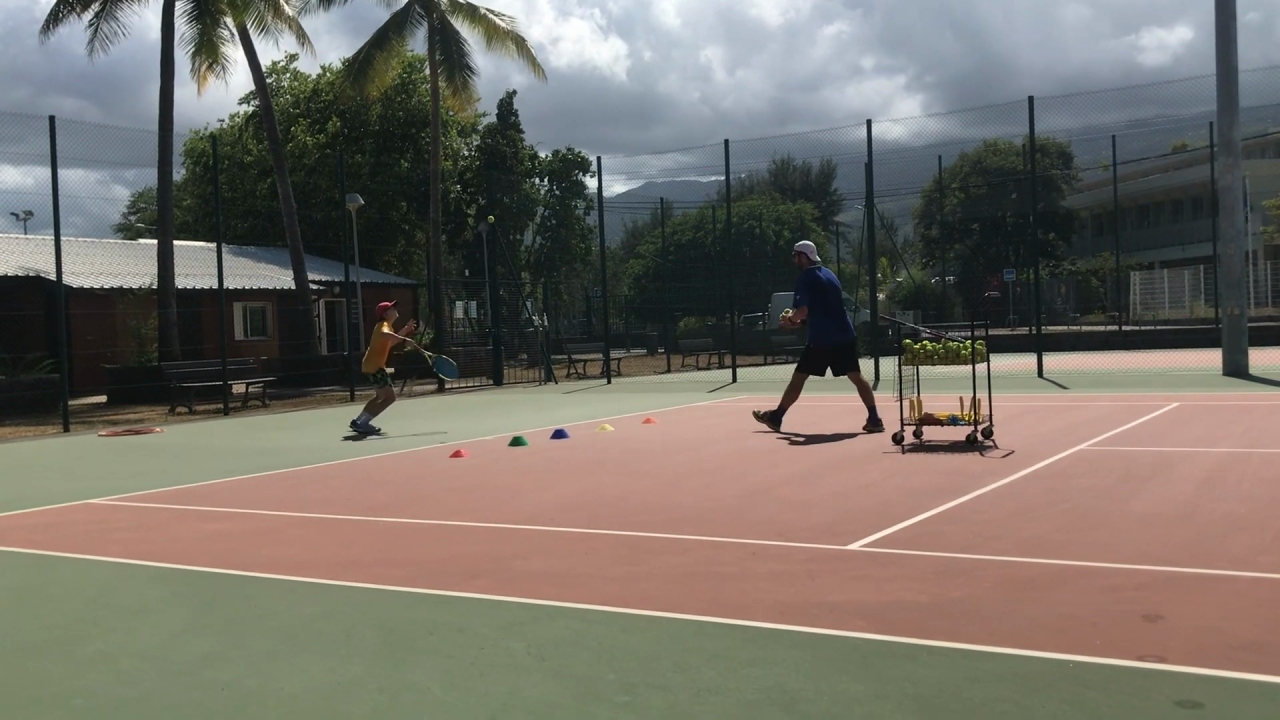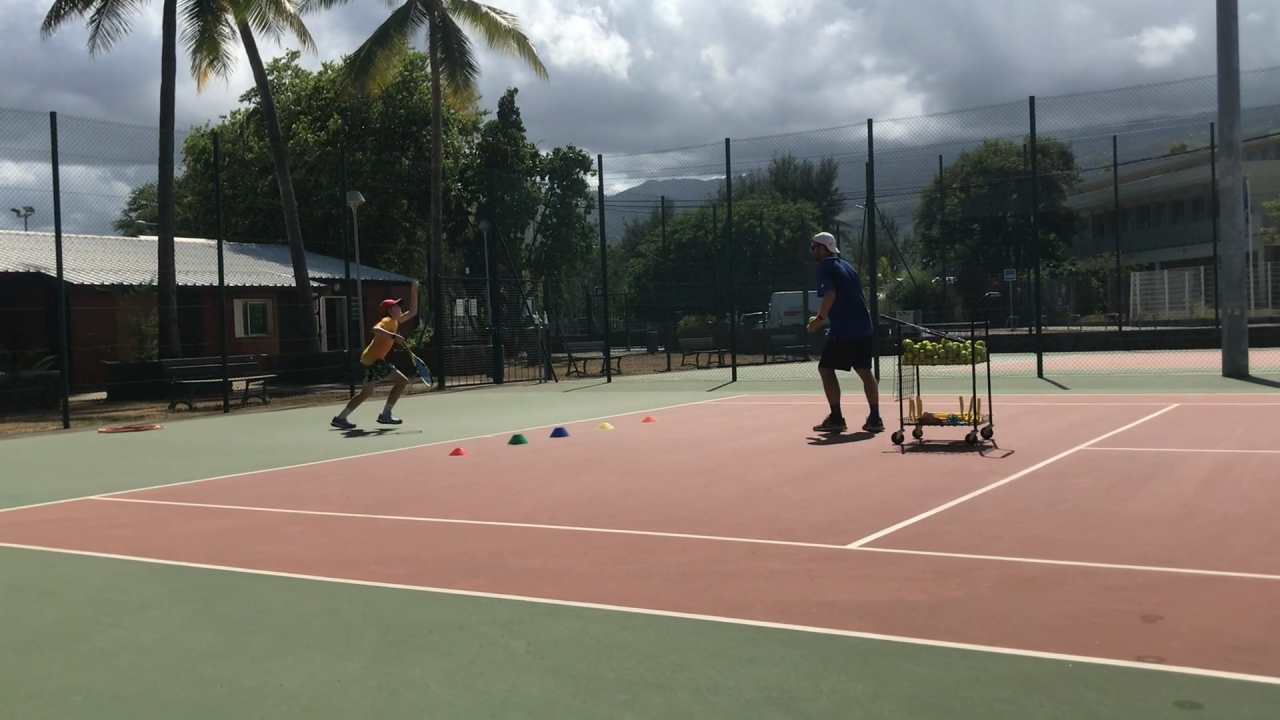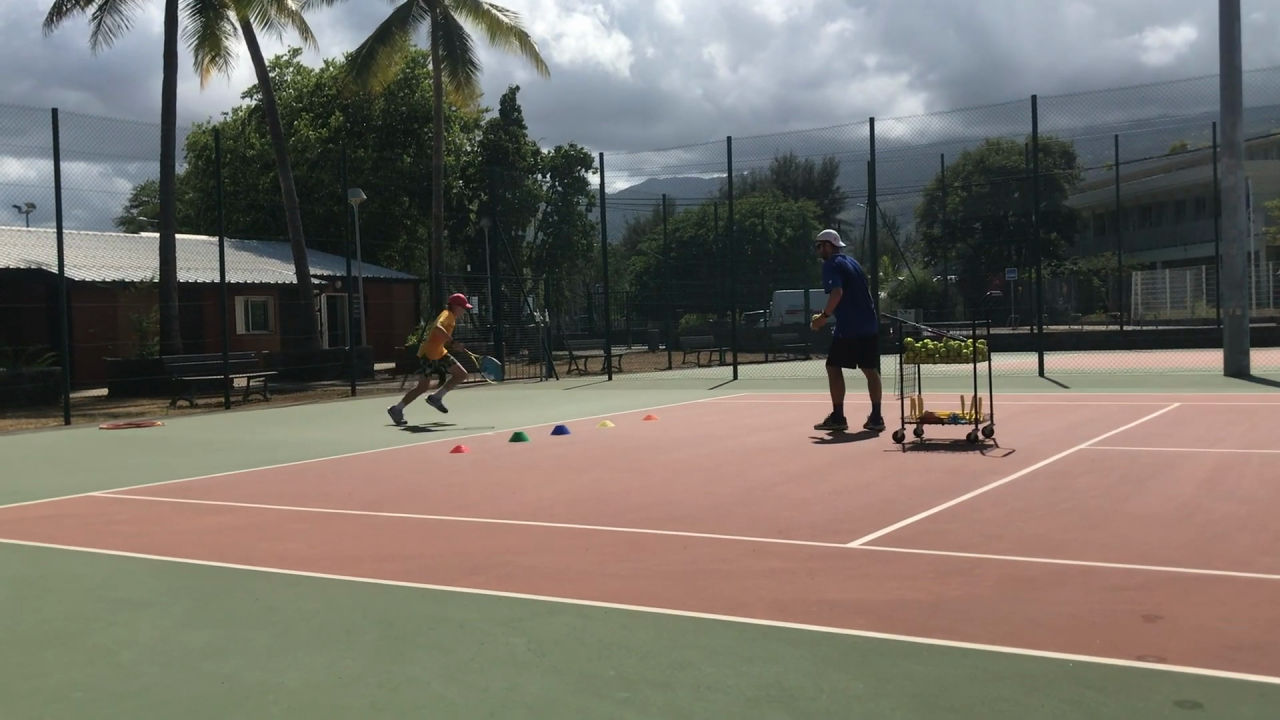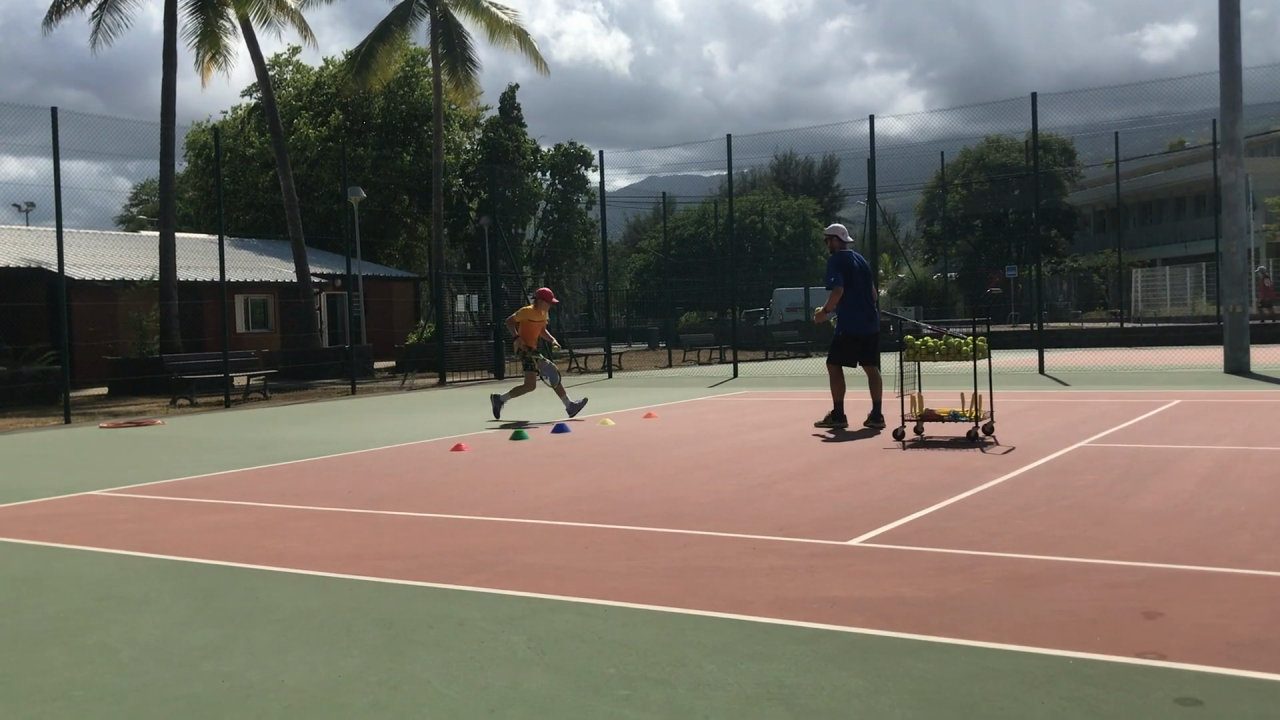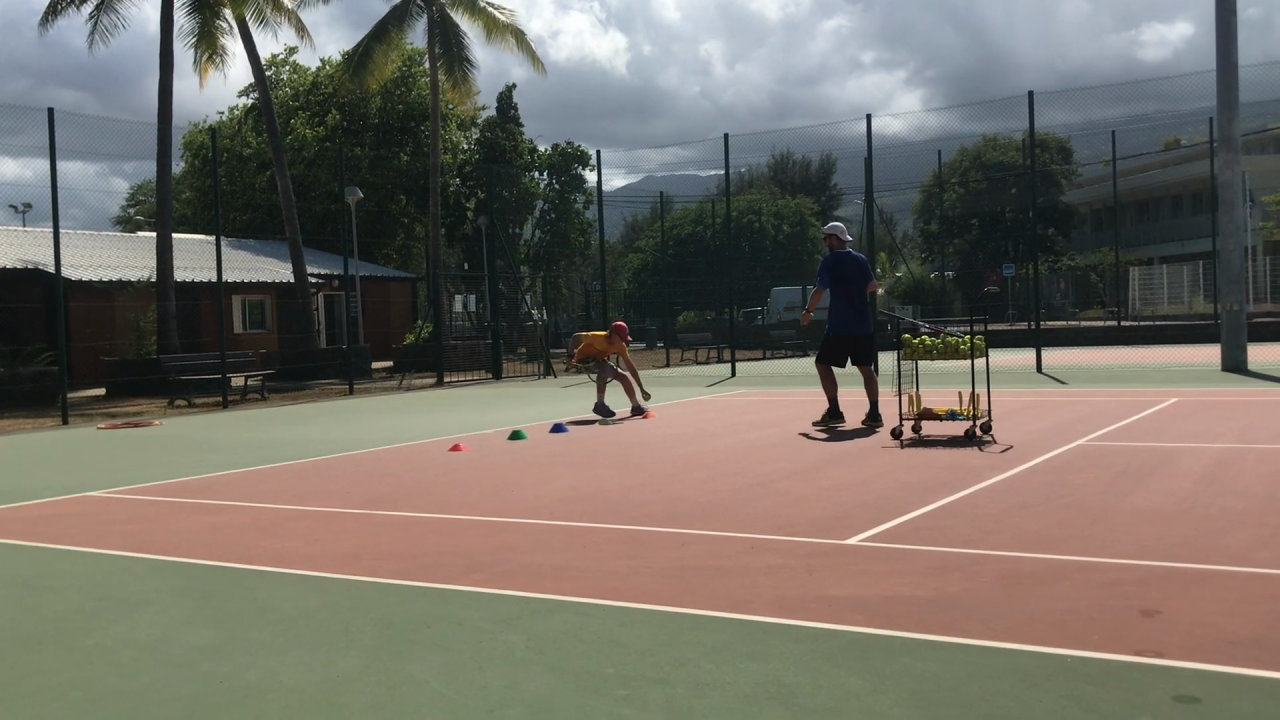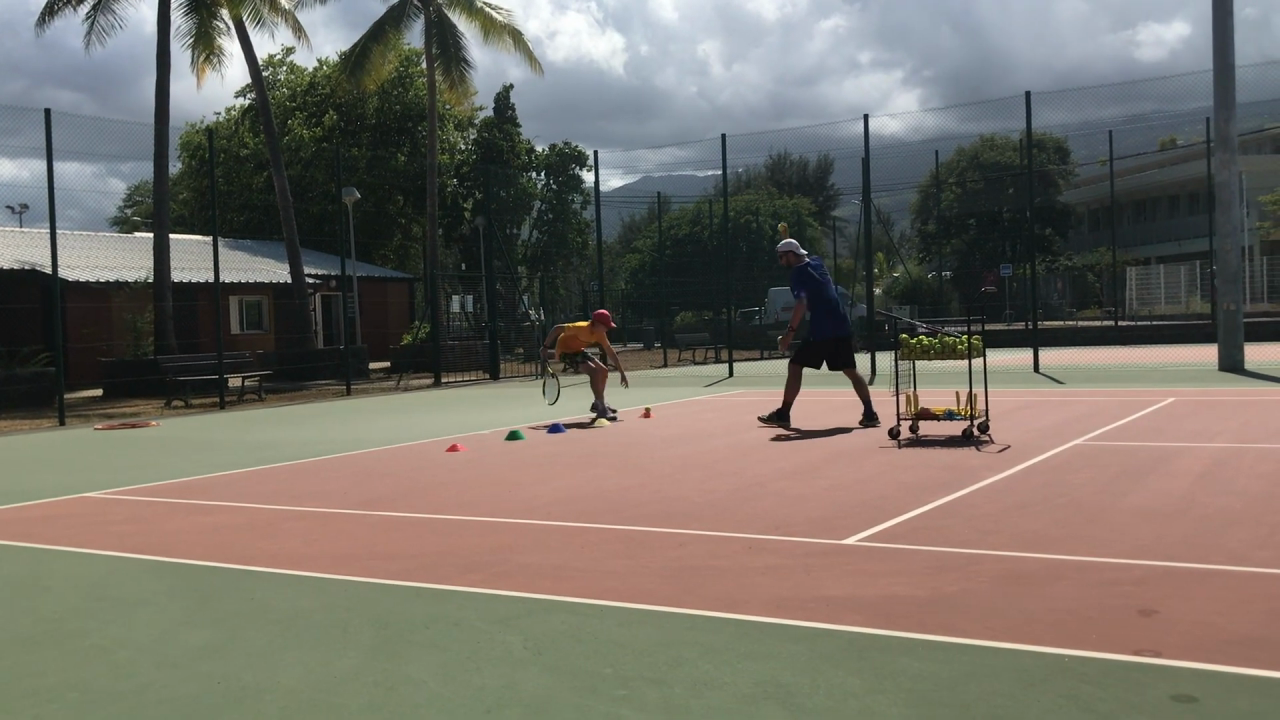
dt=0.4s
person 1, frame 1
left shoulder: (805, 278)
right shoulder: (829, 274)
left elbow: (802, 311)
left wrist: (790, 319)
right wrist: (801, 322)
left hip: (822, 338)
right hip: (845, 334)
left knee: (800, 375)
right knee: (855, 375)
left ankle: (776, 418)
right ankle: (874, 419)
person 1, frame 2
left shoulder: (823, 267)
right shoulder: (847, 266)
left elbow: (830, 295)
left wrist: (819, 318)
left hip: (843, 330)
right hip: (864, 327)
left knee: (826, 369)
right knee: (865, 371)
left ankle: (836, 418)
right ankle: (875, 419)
person 1, frame 3
left shoulder: (831, 264)
right shoulder: (853, 263)
left elbow: (837, 292)
left wrist: (824, 316)
left hip: (849, 327)
right hip: (869, 324)
left knee: (833, 368)
right knee: (871, 369)
left ankle: (838, 417)
right ankle: (876, 417)
person 1, frame 4
left shoulder: (836, 260)
right shoulder: (860, 259)
left elbow: (838, 290)
right elbow: (873, 293)
left wrist: (825, 311)
left hip: (849, 325)
right hip: (870, 322)
left knee: (834, 366)
right knee: (871, 367)
left ankle: (838, 415)
right ankle: (876, 415)
person 1, frame 5
left shoulder: (830, 261)
right shoulder: (861, 259)
left elbow: (819, 290)
right elbow: (873, 286)
left wrist: (807, 311)
left hip: (840, 325)
right hip: (864, 323)
left knee: (823, 364)
right knee: (866, 368)
left ankle: (834, 411)
right ankle: (874, 414)
person 1, frame 6
left shoulder: (798, 274)
right shoulder: (817, 263)
left elbow: (801, 304)
left wrist: (790, 332)
left hip: (822, 330)
right hip: (842, 326)
left knee: (795, 366)
right knee: (850, 370)
left ankle: (782, 415)
right ankle: (869, 414)
